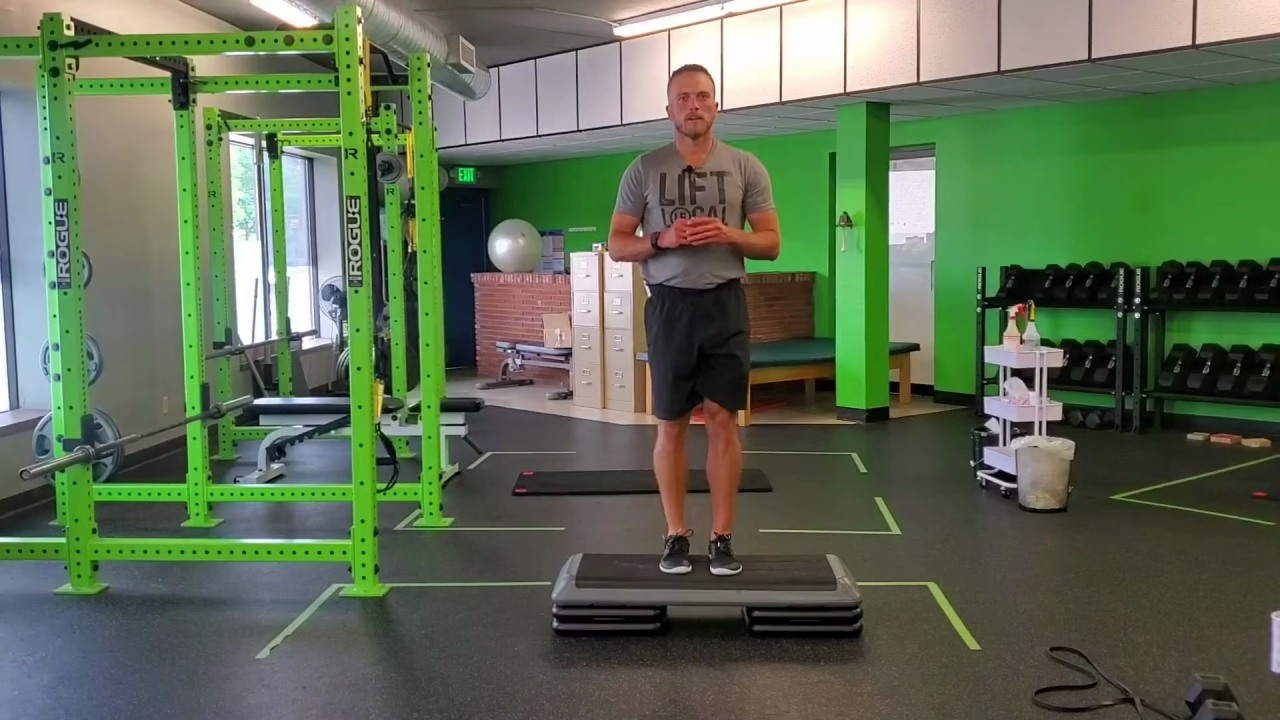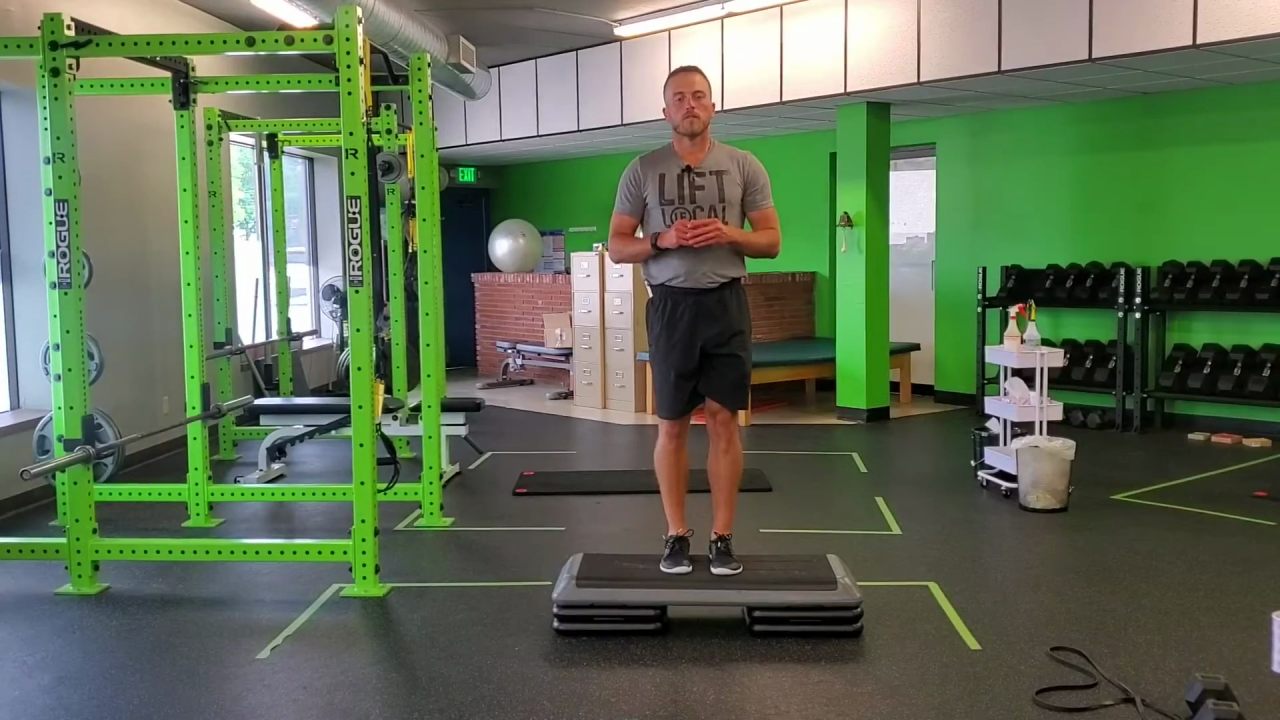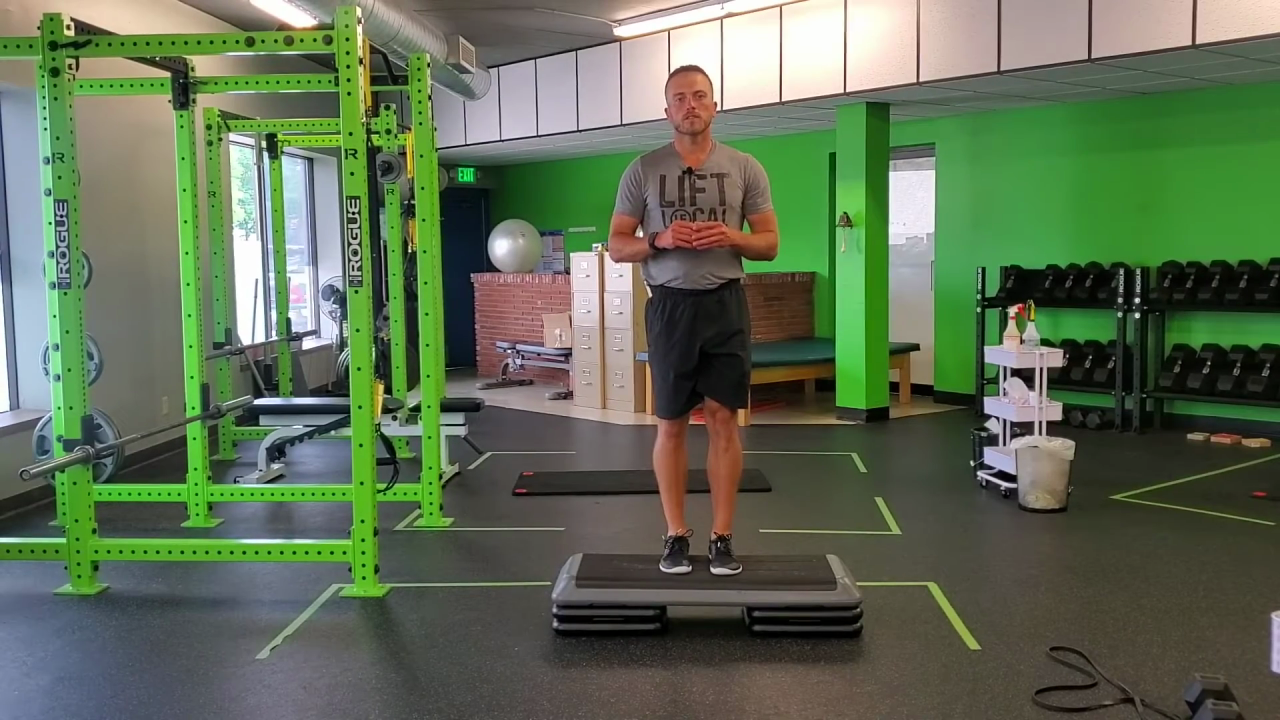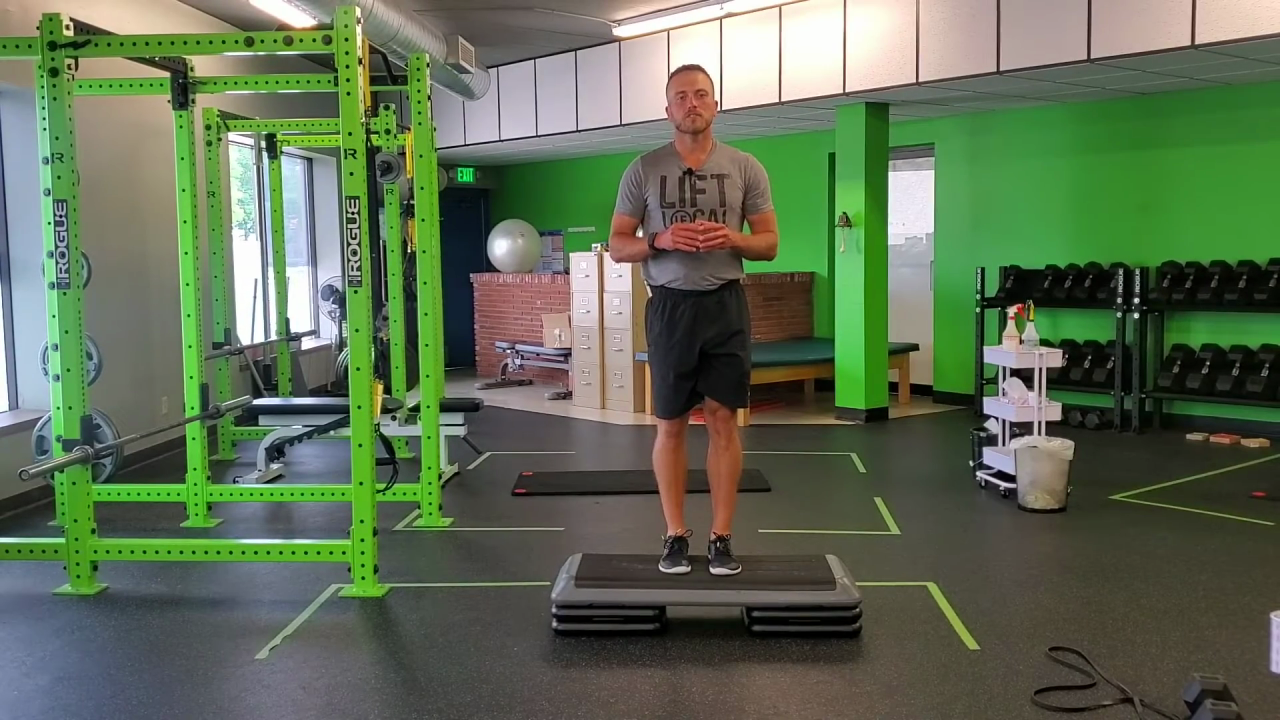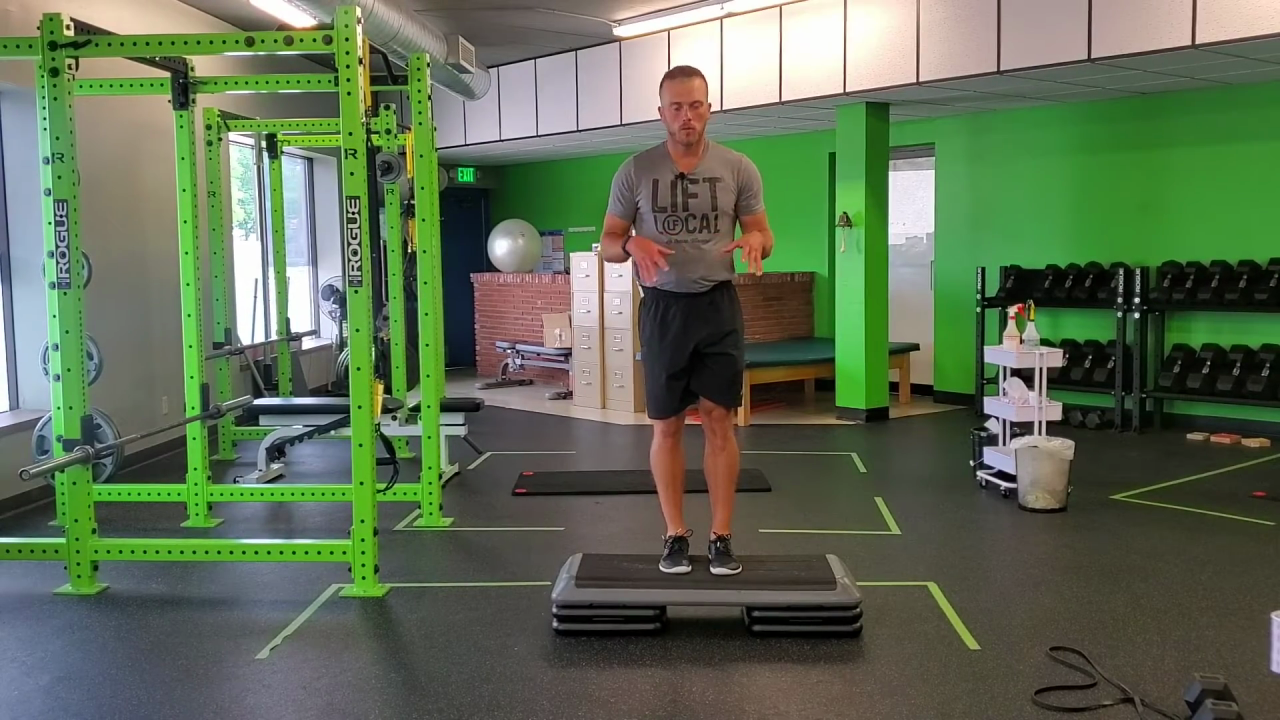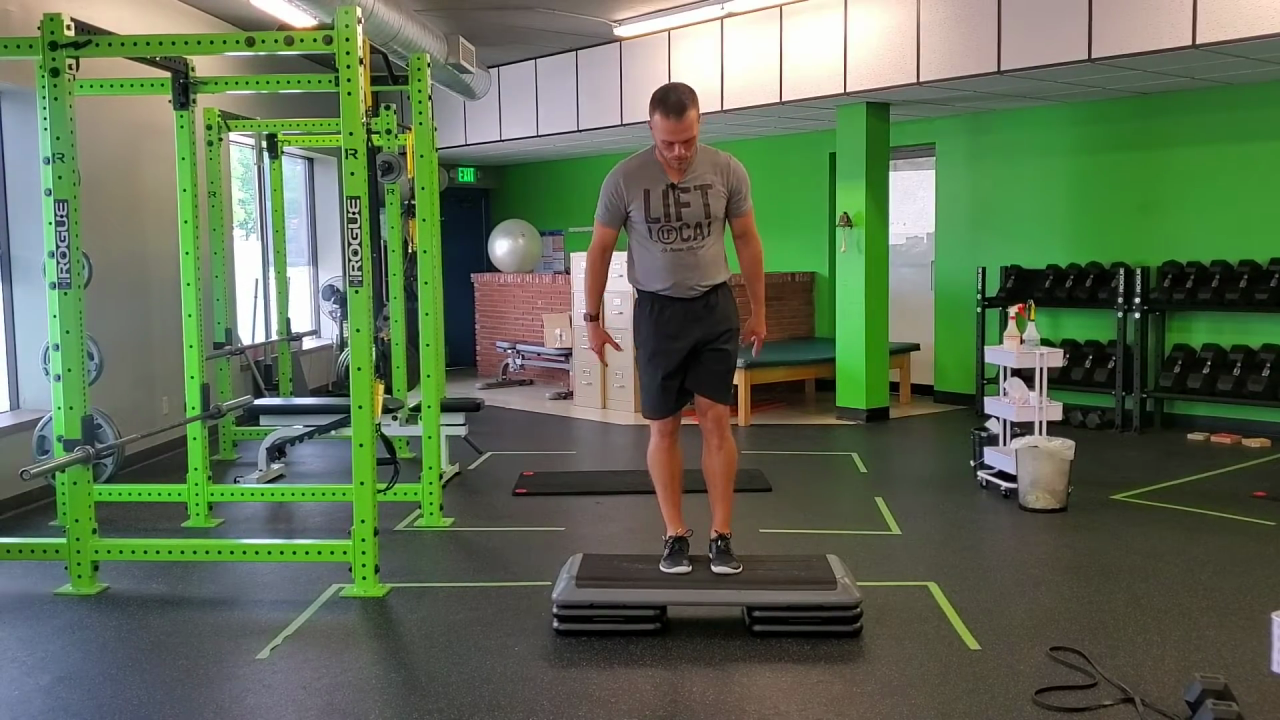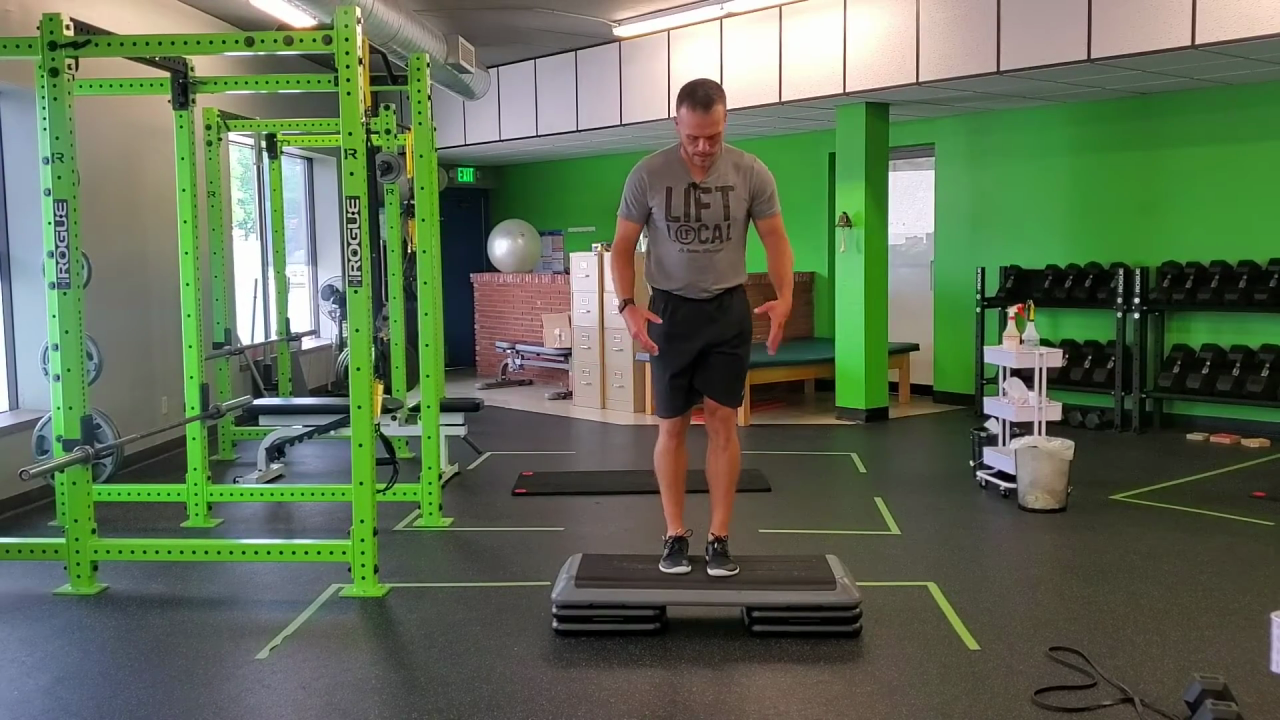
dt=0.7s
person 1, frame 1
left shoulder: (745, 167)
right shoulder: (644, 169)
left elbow: (771, 243)
right elbow: (617, 245)
left wrist: (729, 234)
right wrist: (661, 239)
left hip: (724, 305)
right hip: (670, 305)
left knee: (722, 421)
right knee: (671, 425)
left ankle: (721, 537)
right ankle: (676, 534)
person 1, frame 2
left shoulder: (744, 165)
right shoulder: (643, 170)
left elbow: (771, 241)
right elbow: (617, 246)
left wrist: (730, 233)
right wrist: (661, 240)
left hip: (725, 303)
right hip: (671, 305)
left knee: (723, 419)
right knee: (672, 423)
left ankle: (722, 537)
right ankle: (676, 535)
person 1, frame 3
left shoulder: (744, 168)
right shoulder: (643, 170)
left elbow: (770, 244)
right elbow: (617, 246)
left wrist: (731, 236)
right wrist: (659, 239)
left hip: (725, 304)
right hip: (670, 305)
left knee: (723, 420)
right knee: (671, 423)
left ankle: (721, 536)
right ankle: (676, 535)
person 1, frame 4
left shoulder: (745, 168)
right shoulder: (644, 170)
left elbow: (769, 243)
right elbow: (618, 246)
left wrist: (733, 238)
right wrist: (660, 240)
left hip: (725, 304)
right hip: (670, 305)
left knee: (723, 420)
right knee: (671, 423)
left ankle: (721, 537)
right ankle: (675, 535)
person 1, frame 5
left shoulder: (738, 168)
right shoulder: (636, 170)
left elbow: (763, 234)
right elbow: (607, 242)
left wrist: (755, 239)
right wrist: (631, 245)
left hip: (718, 305)
right hip: (663, 308)
left knee: (719, 420)
right knee: (667, 425)
left ankle: (721, 537)
right ankle: (675, 535)
person 1, frame 6
left shoulder: (727, 170)
right shoulder: (624, 179)
left elbow: (747, 242)
right elbow: (599, 250)
left wrist: (759, 311)
right wrist: (593, 320)
left hip: (715, 307)
right hip: (657, 311)
left knee: (716, 419)
right knee: (664, 426)
left ankle: (721, 537)
right ankle: (675, 535)
person 1, frame 7
left shoulder: (751, 173)
right shoulder: (647, 175)
left elbow: (776, 240)
right elbow: (623, 246)
left wrist: (783, 296)
right wrist: (628, 305)
left hip: (728, 309)
right hip: (670, 311)
left knee: (722, 420)
right knee: (673, 425)
left ankle: (719, 537)
right ankle: (675, 535)
